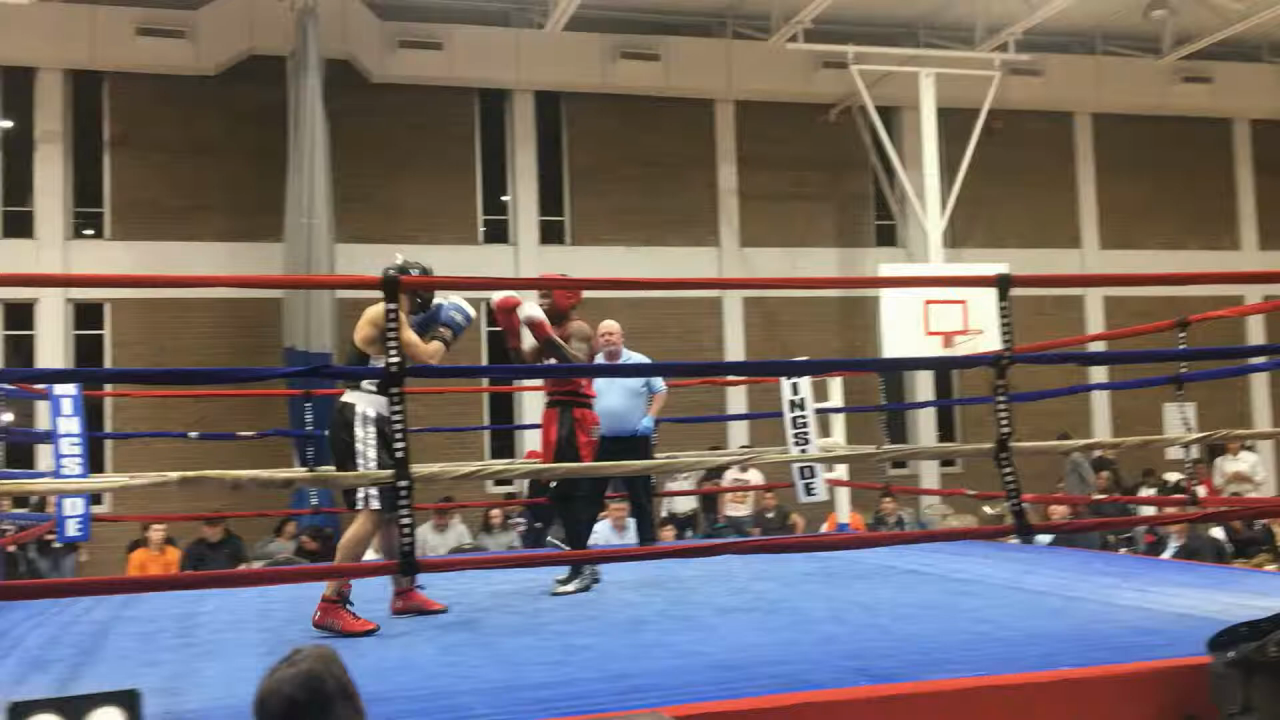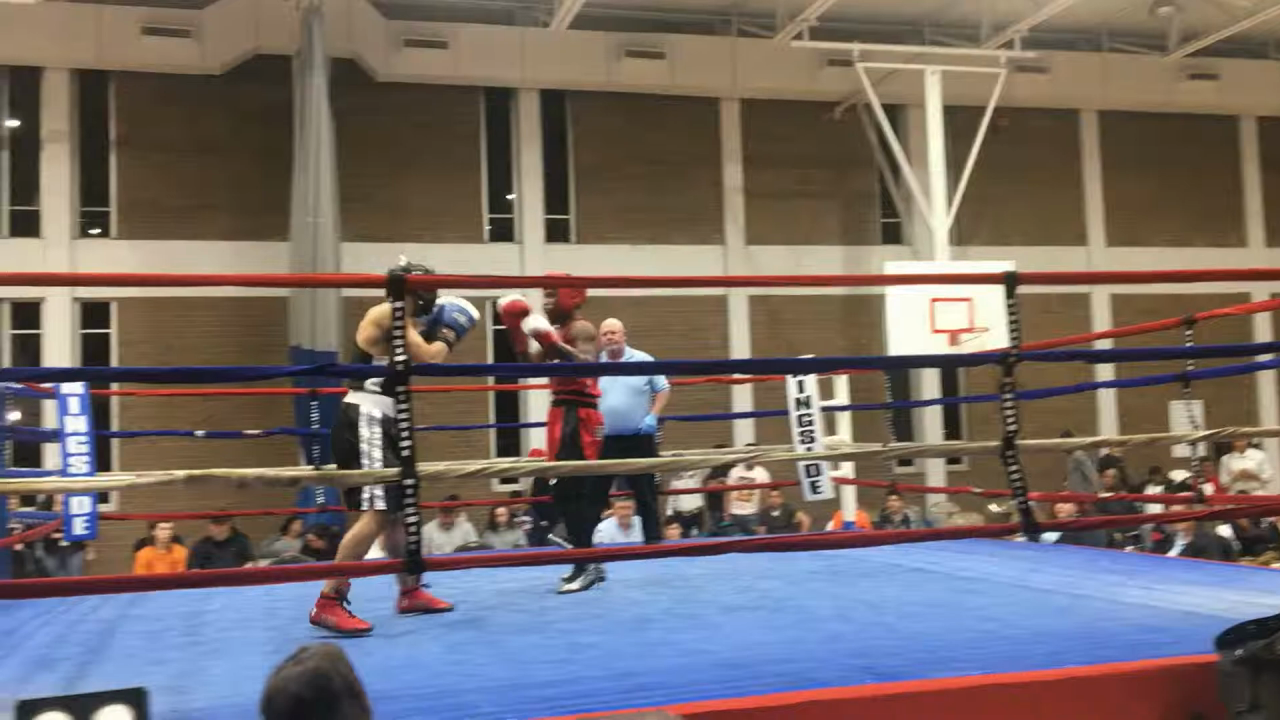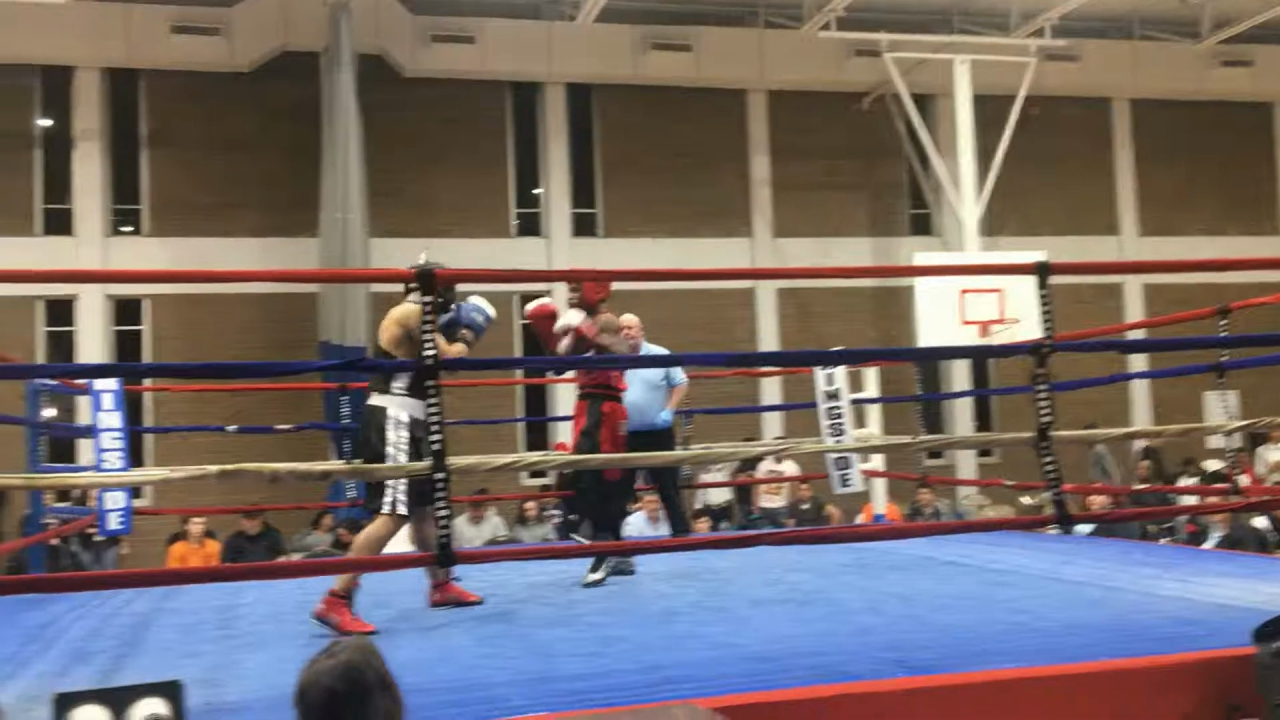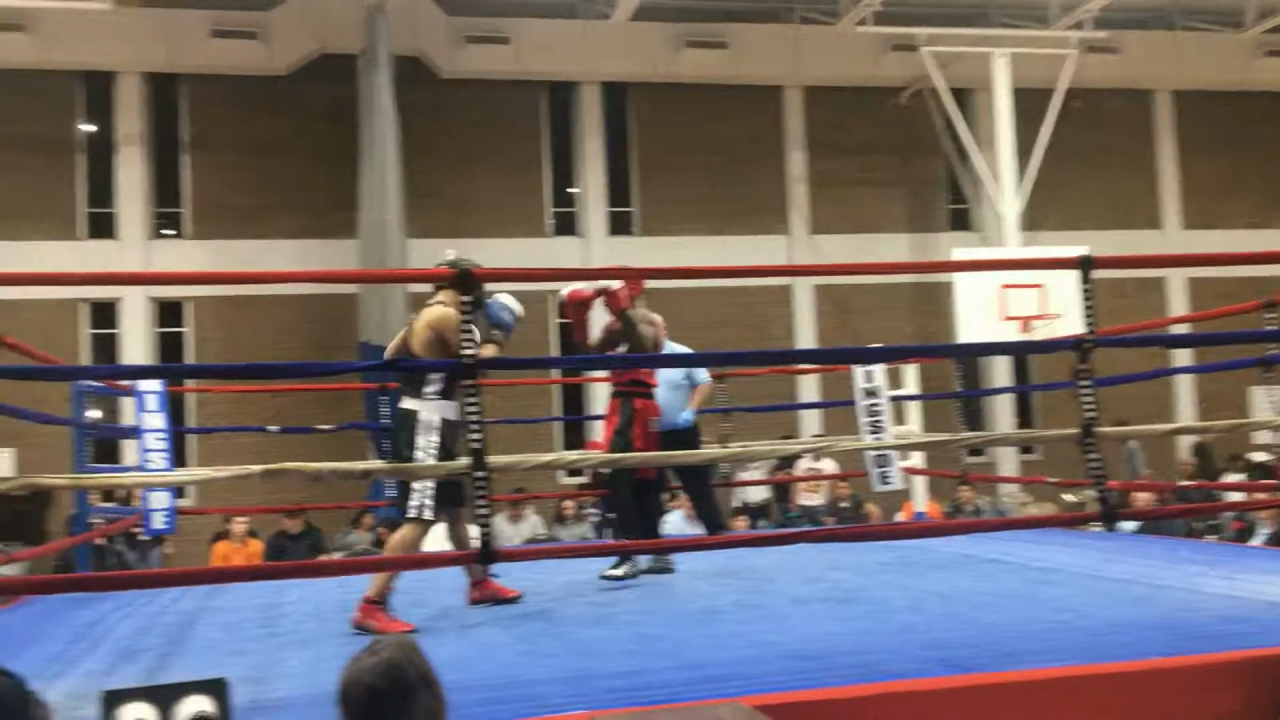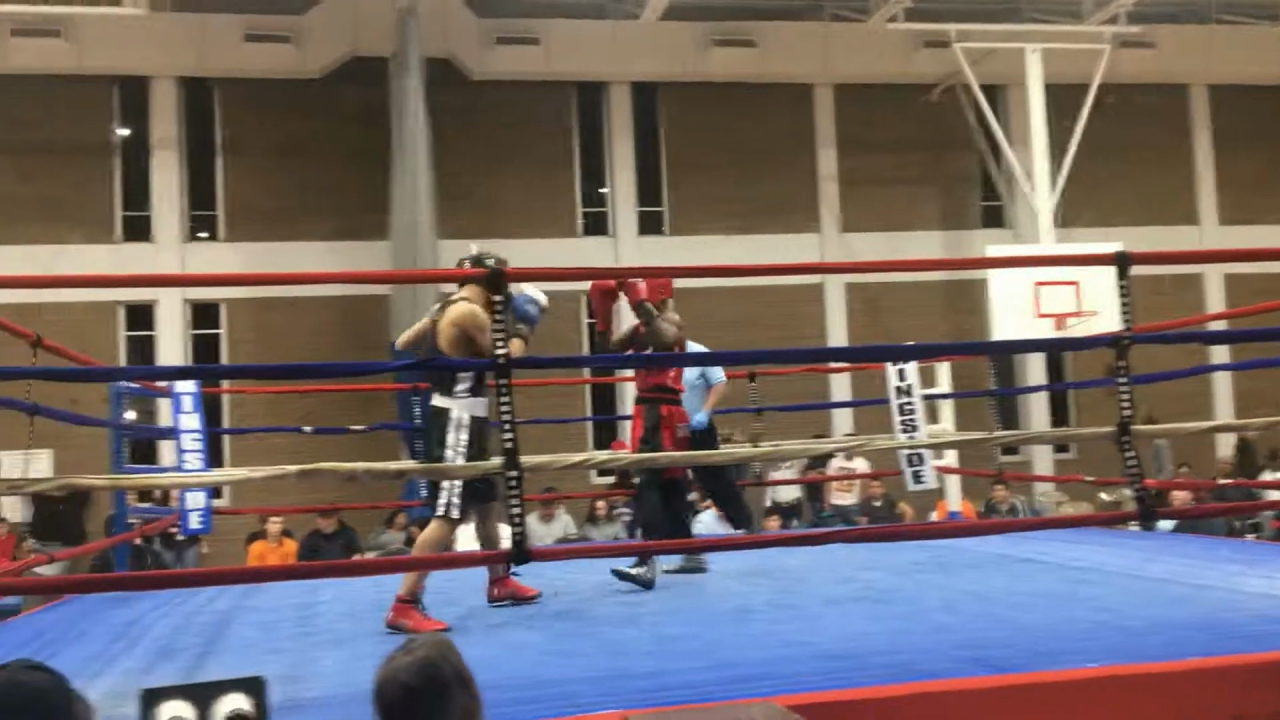
dt=0.1s
person 1, frame 1
left shoulder: (389, 318)
right shoulder: (385, 313)
left elbow: (400, 360)
right elbow: (426, 359)
left wrist: (424, 327)
right wrist: (448, 331)
left hip: (374, 423)
right hip: (360, 421)
left knee: (390, 510)
right knee: (372, 512)
left ankle: (404, 593)
right ankle: (331, 604)
person 1, frame 2
left shoulder: (392, 318)
right shoulder: (389, 313)
right elbow: (428, 359)
left wrist: (427, 331)
right wrist: (450, 332)
left hip: (378, 423)
right hip: (364, 421)
left knee: (396, 509)
right knee: (376, 512)
left ankle: (410, 591)
right ankle: (329, 601)
person 1, frame 3
left shoulder: (400, 316)
right shoulder: (412, 313)
right elbow: (448, 359)
left wrist: (442, 328)
right wrist: (469, 333)
left hip: (402, 423)
right hip: (392, 423)
left knee: (423, 507)
right knee: (392, 514)
left ankle: (441, 585)
right ankle: (335, 602)
person 1, frame 4
left shoulder: (424, 316)
right shoulder: (445, 316)
left elbow: (390, 356)
right elbow: (480, 363)
right wrist: (498, 332)
left hip: (433, 424)
right hip: (424, 425)
left knee: (455, 507)
right knee: (419, 516)
left ankle: (480, 583)
right ankle: (371, 607)
person 1, frame 5
left shoulder: (444, 310)
right shoulder: (470, 312)
left elbow: (404, 344)
right elbow: (507, 359)
right wrist: (523, 326)
left hip: (458, 420)
right hip: (456, 422)
left knee: (487, 501)
right knee: (448, 516)
left ankle: (500, 579)
right ankle: (404, 606)
person 2, frame 1
left shoulder: (578, 330)
right shoulder: (551, 330)
left elbow: (579, 363)
right elbow: (523, 362)
left wrist: (544, 332)
right wrist: (511, 329)
left hip: (573, 415)
right hip: (557, 414)
left knee: (568, 491)
right knee: (567, 492)
left ankle: (581, 570)
right ankle: (581, 566)
person 2, frame 2
left shoulder: (583, 329)
right shoulder: (557, 331)
left elbow: (586, 366)
right elbow: (530, 364)
left wrist: (552, 342)
right wrist: (517, 332)
left hip: (578, 415)
right hip: (562, 413)
left knee: (571, 490)
right knee: (570, 490)
left ankle: (585, 566)
right ankle: (587, 563)
person 2, frame 3
left shoulder: (607, 322)
right shoulder: (582, 326)
left elbow: (617, 355)
right elbow: (560, 360)
left wrist: (585, 334)
right wrist: (546, 332)
left hip: (603, 408)
right hip: (589, 406)
left knee: (584, 480)
right knee: (604, 484)
left ankle: (603, 556)
person 2, frame 4
left shoulder: (640, 317)
right shoulder: (615, 325)
left elbow: (649, 344)
right elbow: (589, 352)
left wrist: (621, 305)
right wrist: (579, 321)
left hip: (636, 405)
right hip: (622, 404)
left knee: (619, 477)
right knee: (641, 481)
left ankle: (627, 555)
person 2, frame 5
left shoulder: (669, 320)
right shoulder: (640, 328)
left elbow: (664, 339)
right elbow: (609, 351)
left wrist: (639, 301)
right wrist: (602, 315)
left hip: (663, 410)
right hip: (647, 408)
left knee: (648, 481)
right knee: (669, 486)
left ankle: (645, 564)
person 3, frame 1
left shoulder: (640, 362)
left elbow: (661, 391)
left wrist: (650, 418)
left hip: (635, 440)
right hip: (601, 441)
left knee: (640, 493)
left ankle: (648, 541)
person 3, frame 2
left shoulder: (643, 360)
left elbow: (664, 389)
left wrist: (653, 416)
left hip: (638, 439)
right hip: (604, 440)
left knee: (644, 492)
left ankle: (653, 540)
person 3, frame 3
left shoulder: (659, 355)
left elbow: (681, 384)
left wrist: (668, 411)
left hip: (657, 432)
right hip: (623, 435)
left knee: (667, 484)
left ankle: (681, 533)
person 3, frame 4
left shoulder: (682, 354)
left elbow: (704, 383)
left wrist: (690, 411)
left hip: (681, 433)
left knee: (698, 486)
left ankle: (717, 531)
person 3, frame 5
left shoulder: (698, 353)
left elbow: (720, 383)
left wrist: (705, 412)
left hip: (699, 431)
left knee: (717, 481)
left ankle: (745, 525)
